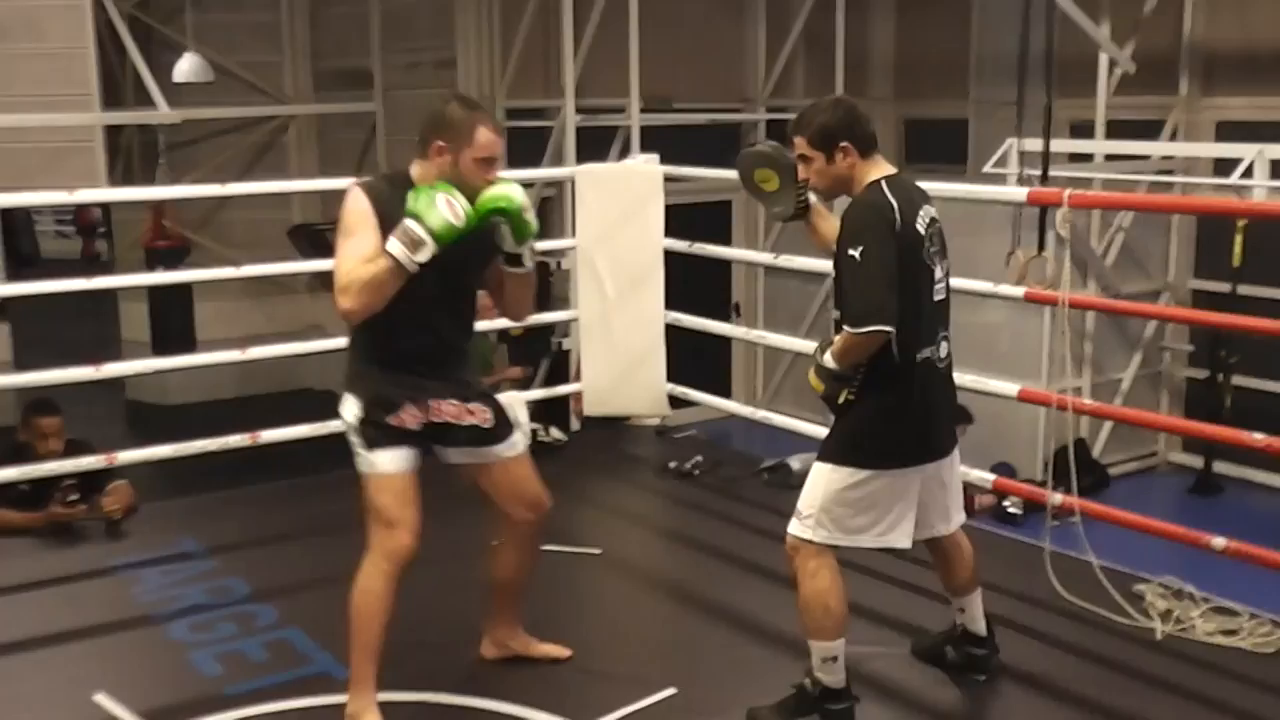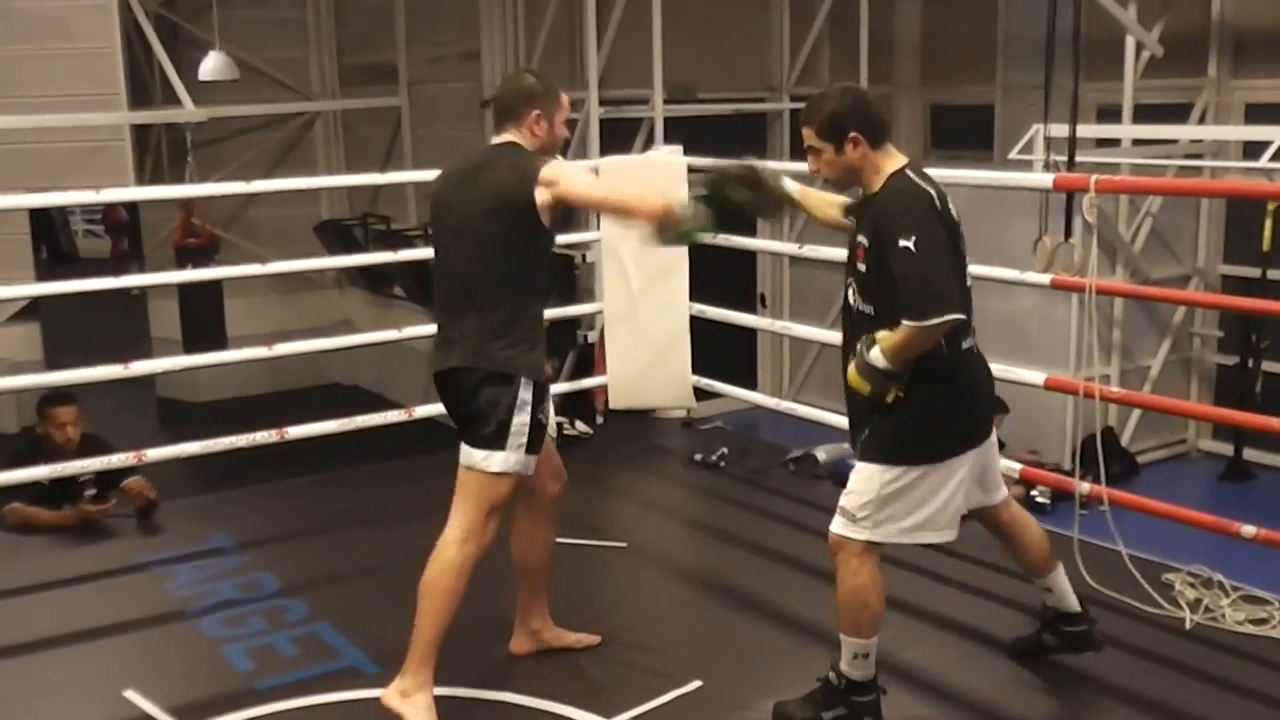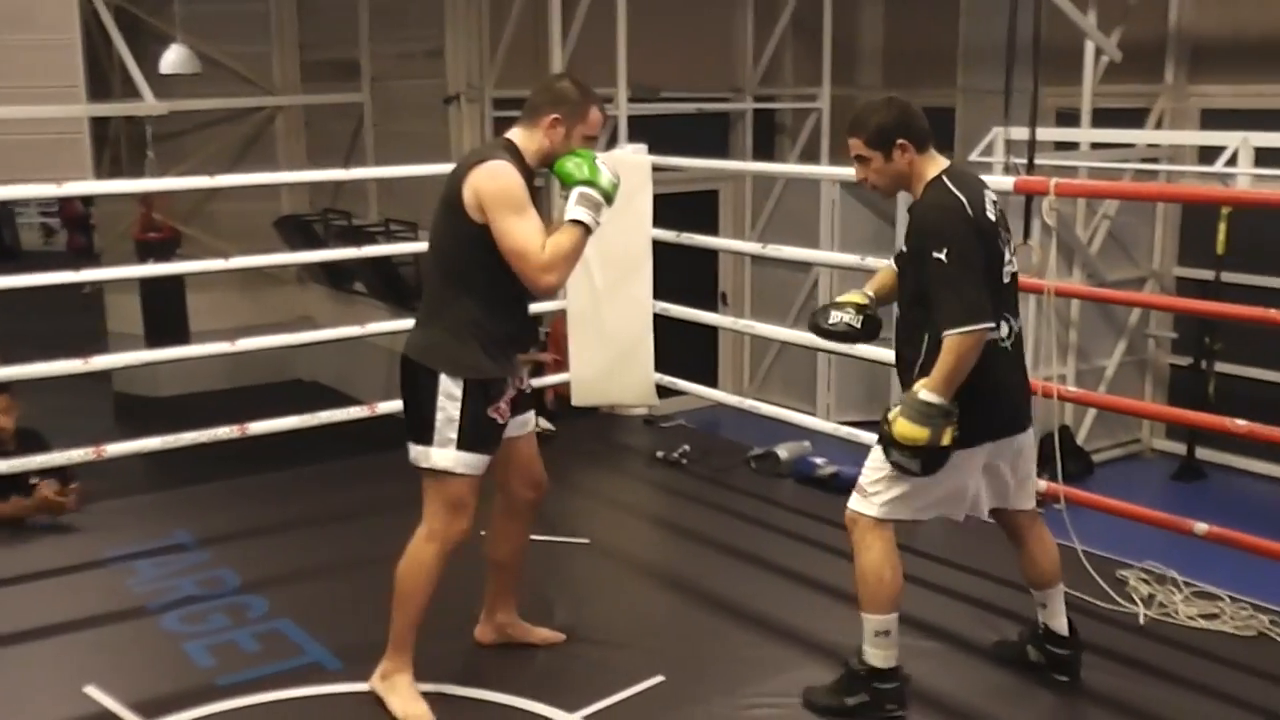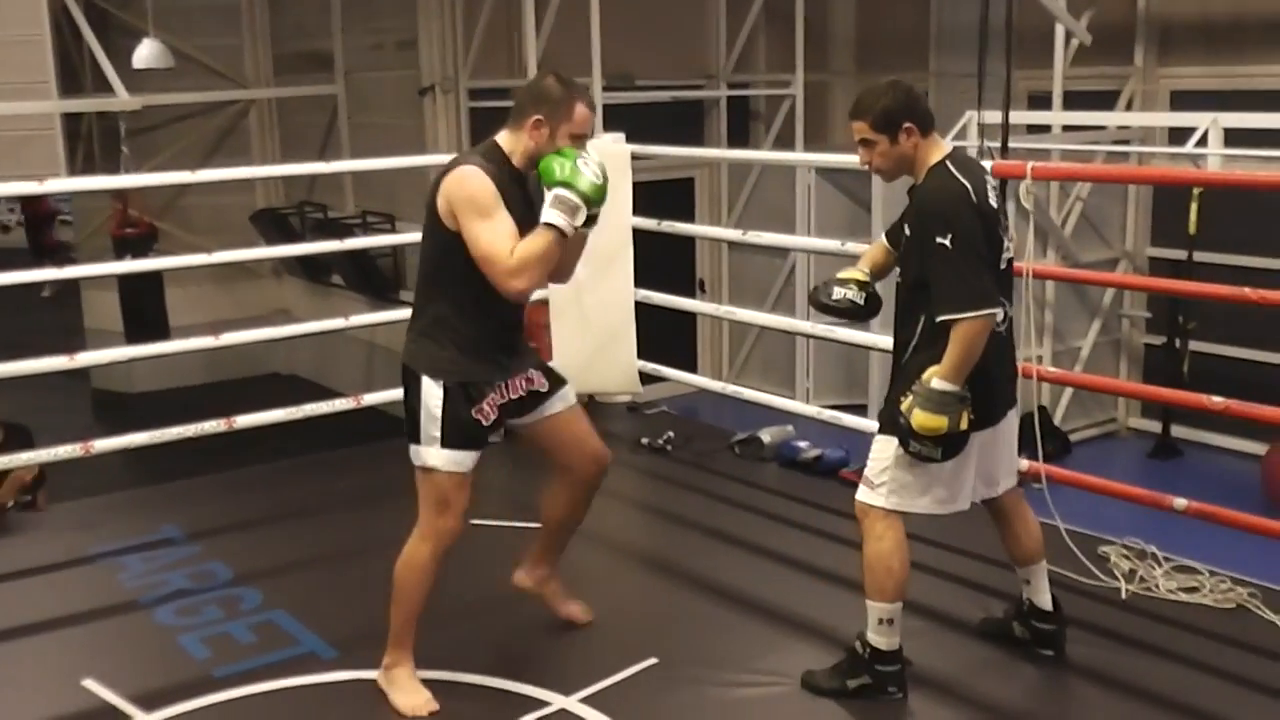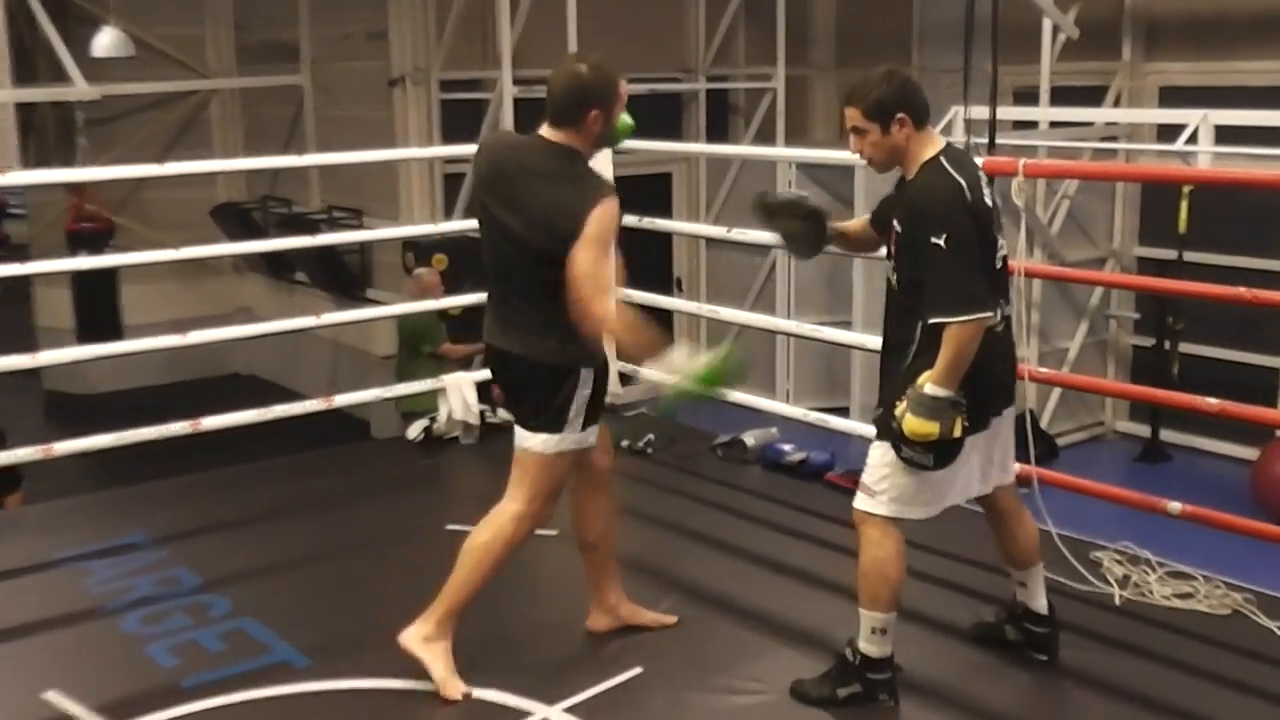
dt=0.4s
person 1, frame 1
left shoulder: (482, 211)
right shoulder: (370, 199)
left elbow: (518, 307)
right elbow: (352, 302)
left wrist: (514, 243)
right wrist: (413, 238)
left hip: (457, 389)
right hip: (387, 398)
left knee: (528, 511)
right knee: (395, 541)
left ankle: (503, 633)
person 1, frame 2
left shoulder: (449, 179)
right shoulder: (542, 174)
right elbow: (645, 205)
right wrist: (682, 216)
left hip: (461, 360)
right hip: (501, 368)
left knee: (545, 488)
right knee: (475, 525)
left ankle: (533, 626)
person 1, frame 3
left shoulder: (510, 172)
right shoulder: (496, 174)
left elbow: (534, 265)
right elbow: (544, 275)
left wrist: (576, 201)
right wrist: (587, 204)
left hip: (493, 363)
right hip: (451, 369)
left knee: (525, 489)
right knee: (447, 523)
left ankle: (497, 618)
person 1, frame 4
left shoulder: (528, 177)
right shoulder: (471, 179)
left elbow: (554, 272)
right elbow: (510, 278)
left wrist: (581, 209)
right wrist: (561, 207)
left hip: (509, 358)
right hip: (448, 369)
left knee: (589, 460)
right knee: (442, 523)
left ankle: (540, 570)
right ankle: (396, 661)
person 1, frame 5
left shoulder: (496, 149)
right shoulder: (589, 198)
right elbow: (595, 312)
right wrist: (670, 357)
left hip: (511, 344)
right hip: (556, 358)
left knee: (595, 461)
right knee: (527, 500)
left ankle: (609, 604)
right ankle: (432, 633)
person 2, frame 1
left shoulder: (873, 212)
right shoulder: (911, 200)
left elbow: (870, 327)
left wrist: (831, 362)
right wrist: (805, 207)
left hip: (885, 415)
right hip: (929, 404)
left knee: (808, 544)
right knee: (940, 529)
right ankle: (972, 641)
person 2, frame 2
left shoulder: (905, 207)
right shoulder: (892, 194)
left elbow: (938, 314)
right elbow: (849, 213)
left wrist: (877, 361)
right wrist: (776, 187)
left hip: (923, 409)
right hip: (961, 392)
left knee: (854, 540)
right knee: (996, 506)
right ankle: (1069, 617)
person 2, frame 3
left shoulder: (940, 212)
right shoulder: (965, 190)
left elbow: (969, 323)
right elbow: (909, 266)
left wrist: (927, 401)
right wrist: (863, 298)
left hip: (960, 398)
right hip: (1002, 395)
left knee: (868, 518)
right knee: (1019, 513)
right ankle: (1057, 642)
person 2, frame 4
left shoulder: (944, 197)
right shoulder: (962, 176)
left elbow: (976, 311)
right elbow: (901, 239)
left wrist: (941, 389)
right wrist: (862, 271)
left hip: (950, 381)
right hip: (990, 381)
left knee: (876, 508)
right knee: (1002, 494)
left ankle: (880, 660)
right ankle: (1040, 617)
person 2, frame 5
left shoulder: (939, 198)
right shoulder: (931, 179)
left elbow: (970, 313)
right elbow: (880, 231)
left wrist: (936, 395)
right wrist: (814, 223)
left hip: (950, 386)
right hip: (986, 382)
left knee: (877, 517)
right knee: (997, 498)
left ankle: (870, 668)
right ankle: (1036, 616)
